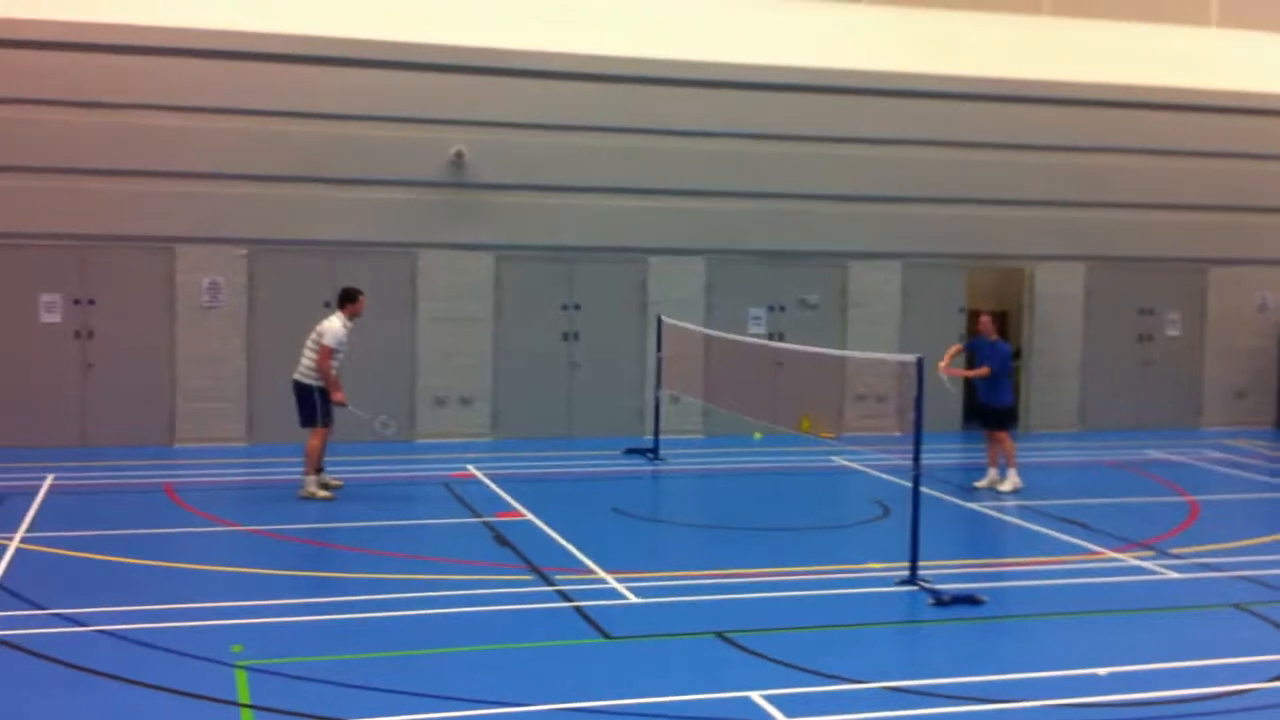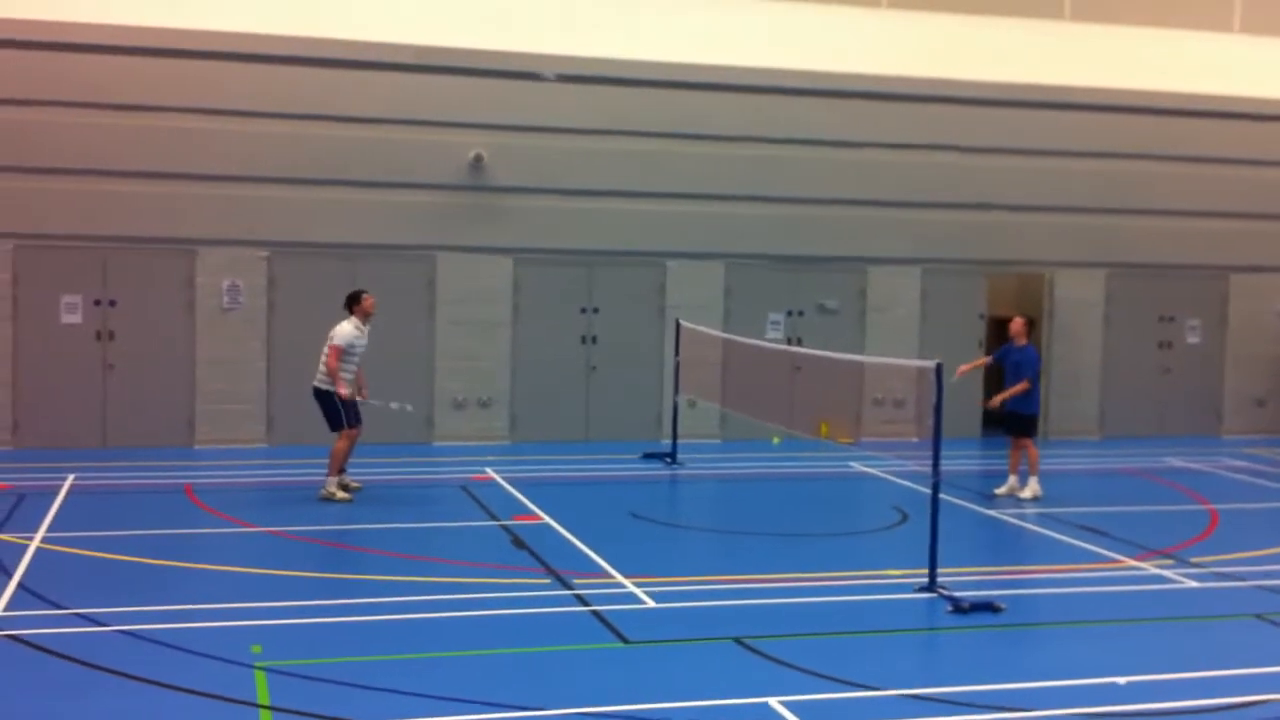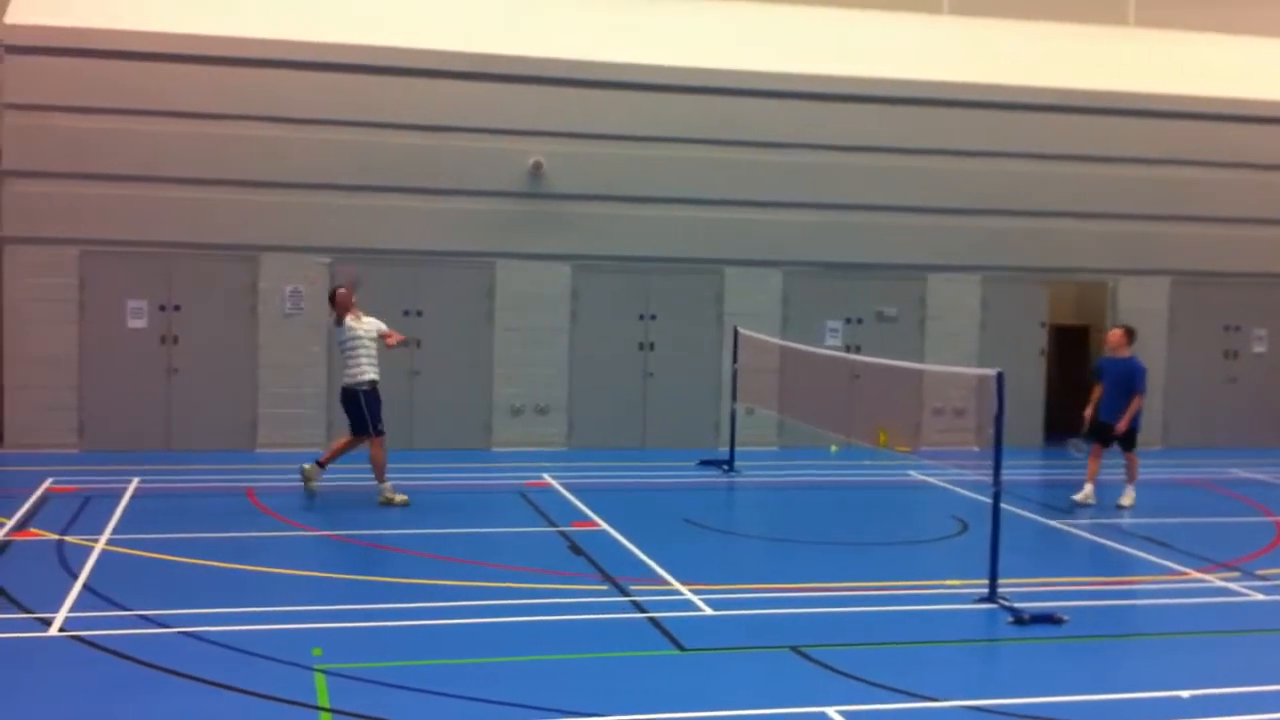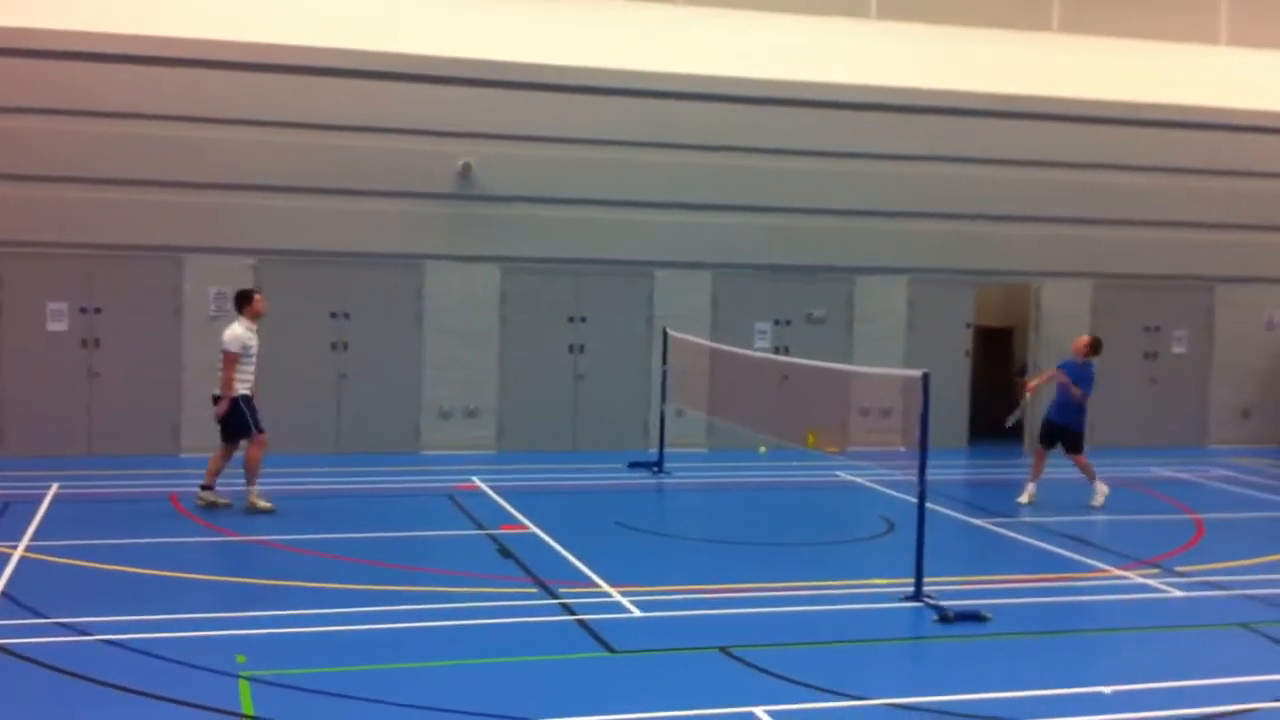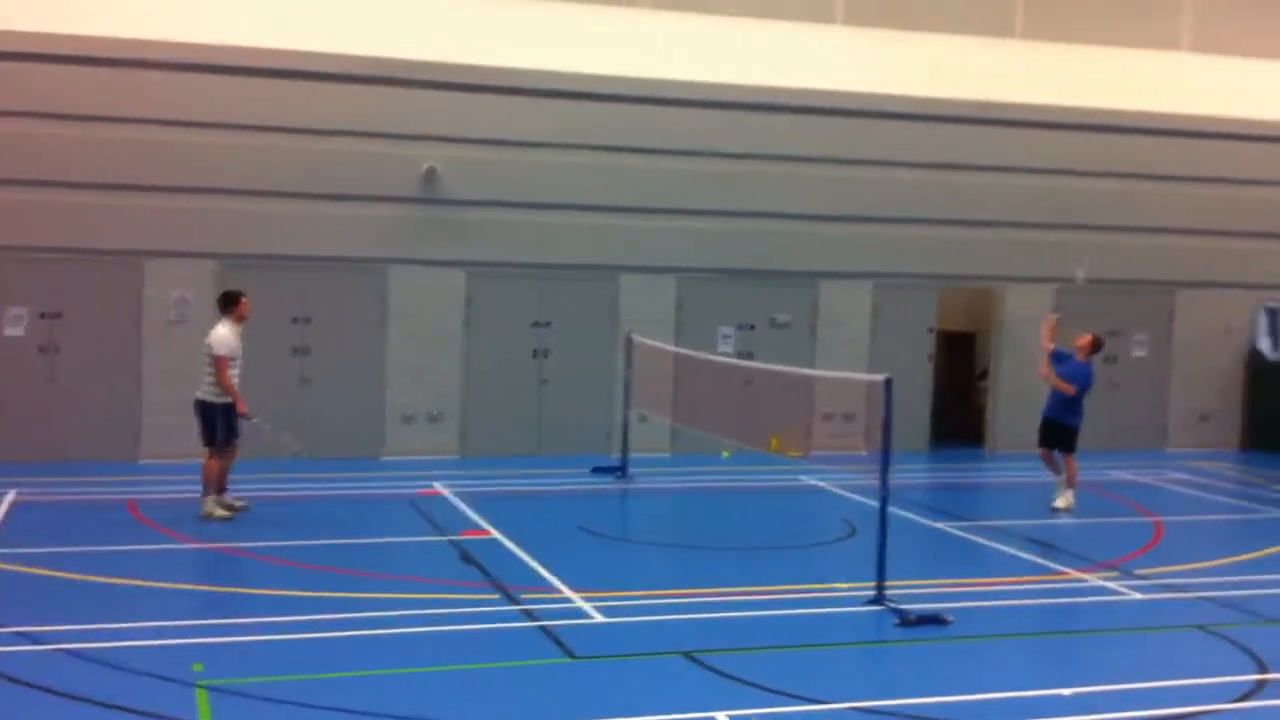
dt=0.7s
person 1, frame 1
left shoulder: (340, 326)
right shoulder: (336, 328)
right elbow: (322, 363)
left wrist: (338, 390)
right wrist: (333, 392)
left hip: (315, 384)
right hip: (311, 385)
left knee: (324, 430)
right knee: (318, 431)
left ankle: (319, 476)
right ankle: (309, 485)
person 1, frame 2
left shoulder: (362, 331)
right shoulder: (347, 330)
right elbow: (330, 361)
left wrist: (361, 388)
right wrist: (339, 386)
left hip: (343, 390)
right hip: (329, 389)
left knee: (354, 431)
right knee: (348, 433)
left ankle: (341, 477)
right ankle: (329, 486)
person 1, frame 3
left shoulder: (371, 322)
right shoulder: (344, 320)
left elbow: (395, 337)
right elbow: (342, 309)
left wrist: (397, 340)
right wrist: (342, 295)
left hip: (367, 387)
right hip: (357, 389)
left knee: (357, 437)
right knee: (377, 440)
left ankle: (315, 468)
right ankle: (386, 492)
person 1, frame 4
left shoulder: (250, 332)
right shoulder: (236, 333)
right elbow: (228, 370)
left wrist: (253, 394)
right wrist: (224, 400)
left hip: (240, 396)
right hip: (233, 397)
left knee: (229, 446)
right knee: (258, 439)
left ankle: (206, 492)
right ankle: (253, 496)
person 1, frame 5
left shoulder: (231, 333)
right shoulder: (222, 336)
right elbow: (222, 375)
left wrist: (236, 400)
right wrist: (239, 402)
left hip: (224, 402)
right hip: (215, 402)
left knee: (229, 449)
right knee: (217, 452)
left ankle: (221, 494)
right ankle: (208, 504)
person 2, frame 1
left shoulder: (1002, 349)
right shoulder: (979, 342)
left elbow: (985, 371)
right elbow: (958, 348)
left wrist: (960, 373)
right wrist: (946, 361)
left hip: (1001, 400)
right hip: (985, 399)
left knee: (1002, 436)
right knee: (990, 435)
left ankle: (1013, 476)
right ankle: (993, 474)
person 2, frame 2
left shoulder: (1030, 355)
right shoulder: (1009, 349)
left elbow: (1026, 384)
right elbow: (989, 359)
left wrist: (1002, 396)
right wrist: (968, 367)
left hip: (1027, 408)
right hip: (1012, 406)
left knee: (1027, 443)
right knee: (1015, 443)
left ankle: (1033, 485)
right ankle: (1013, 482)
person 2, frame 3
left shoulder: (1136, 367)
right shoulder: (1106, 362)
left elbow: (1139, 397)
left wrist: (1126, 420)
right wrist: (1090, 407)
left hip: (1126, 420)
right hip: (1104, 417)
left knee: (1128, 455)
right knee: (1095, 450)
left ankle: (1129, 491)
right ankle: (1088, 490)
person 2, frame 4
left shoulder: (1087, 373)
right shoulder: (1070, 363)
left elbow: (1079, 396)
right elbow: (1055, 373)
left wrist: (1067, 384)
right wrist: (1037, 382)
left hip: (1072, 423)
right hip: (1053, 417)
left knee: (1076, 457)
right knee: (1040, 451)
left ankle: (1099, 487)
right ankle: (1030, 489)
person 2, frame 5
left shoulder: (1086, 371)
right shoulder: (1066, 359)
left elbow: (1070, 391)
right elbow: (1046, 344)
left wrist: (1050, 377)
right wrist: (1049, 324)
left hip: (1069, 421)
right hip: (1050, 416)
left knee: (1067, 457)
right knee: (1045, 453)
left ankle: (1069, 495)
right ankle: (1061, 478)
